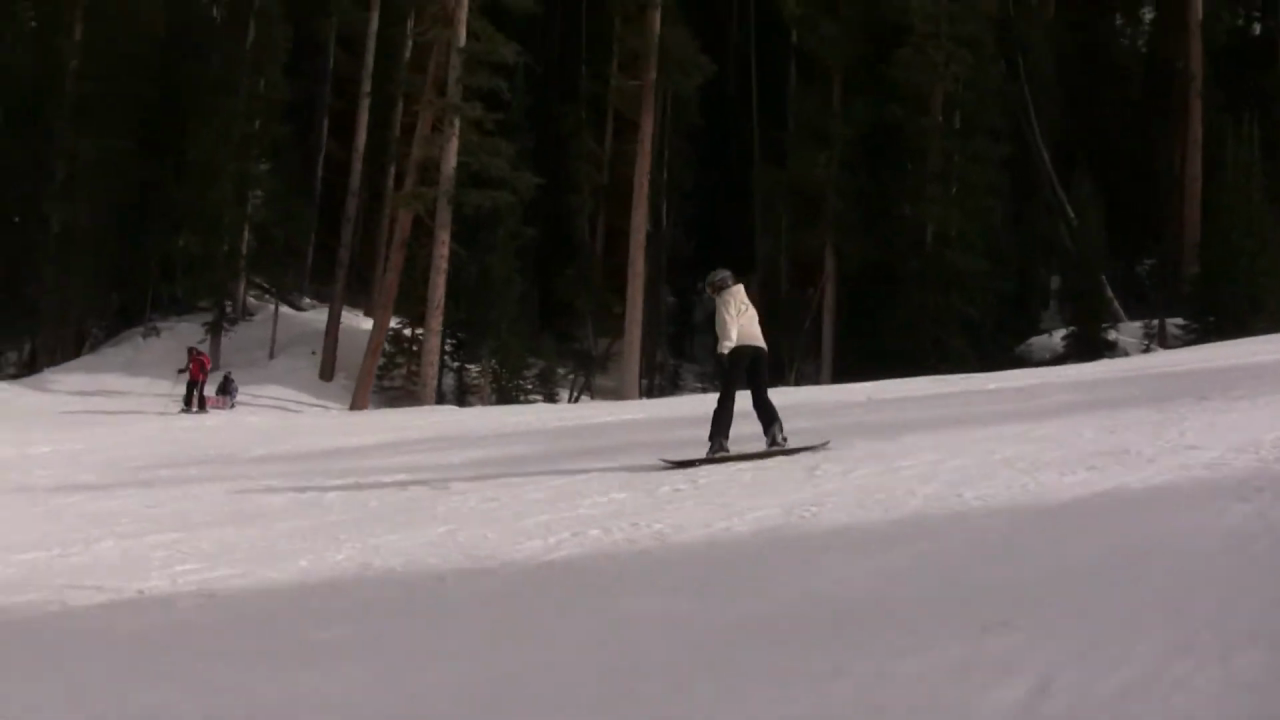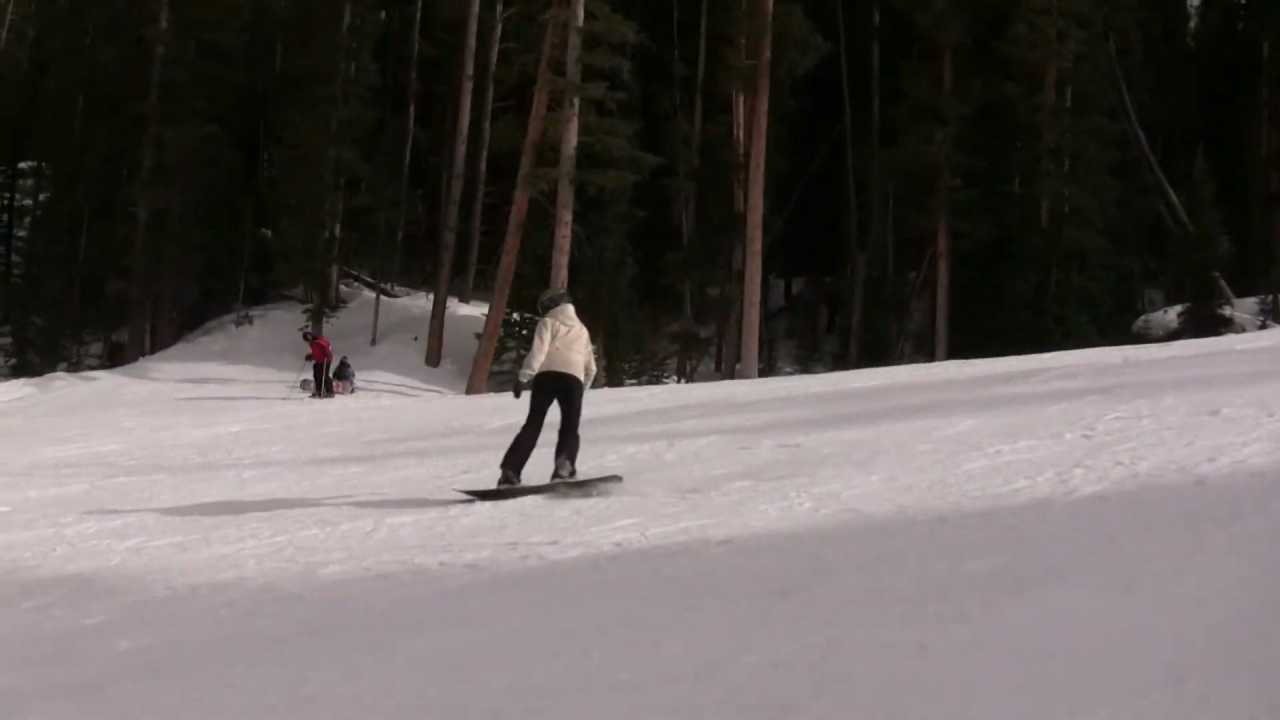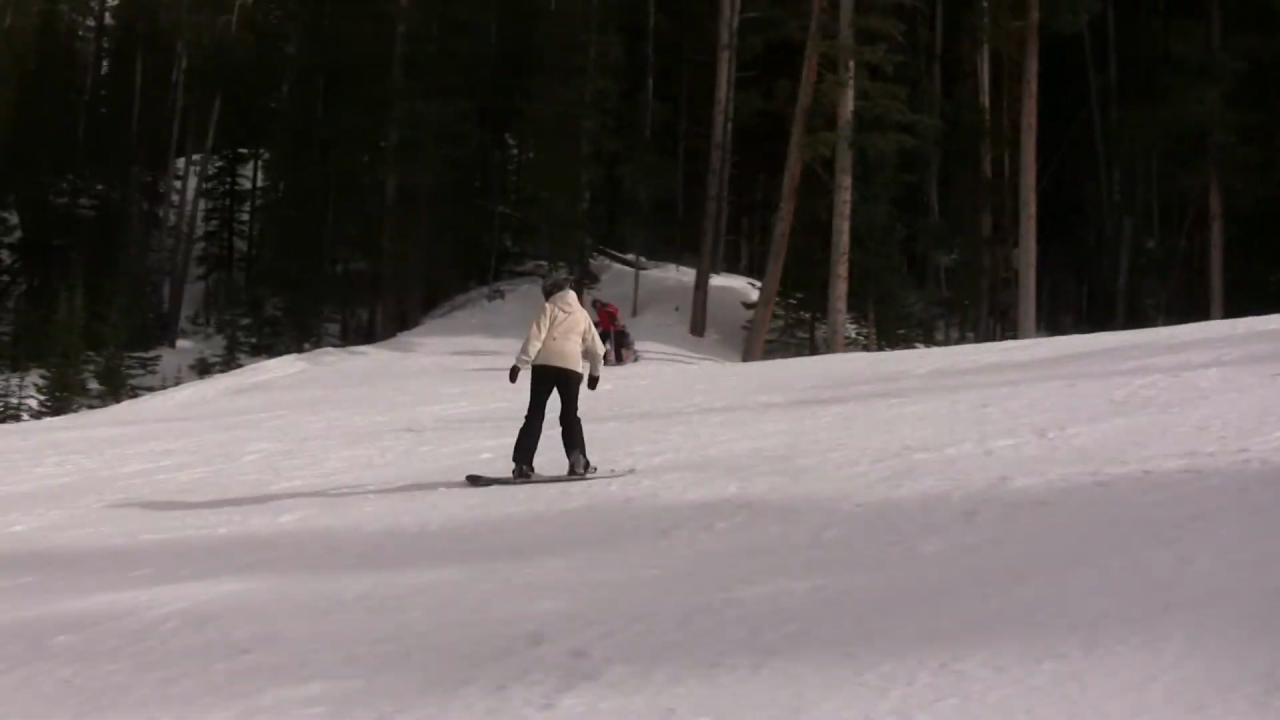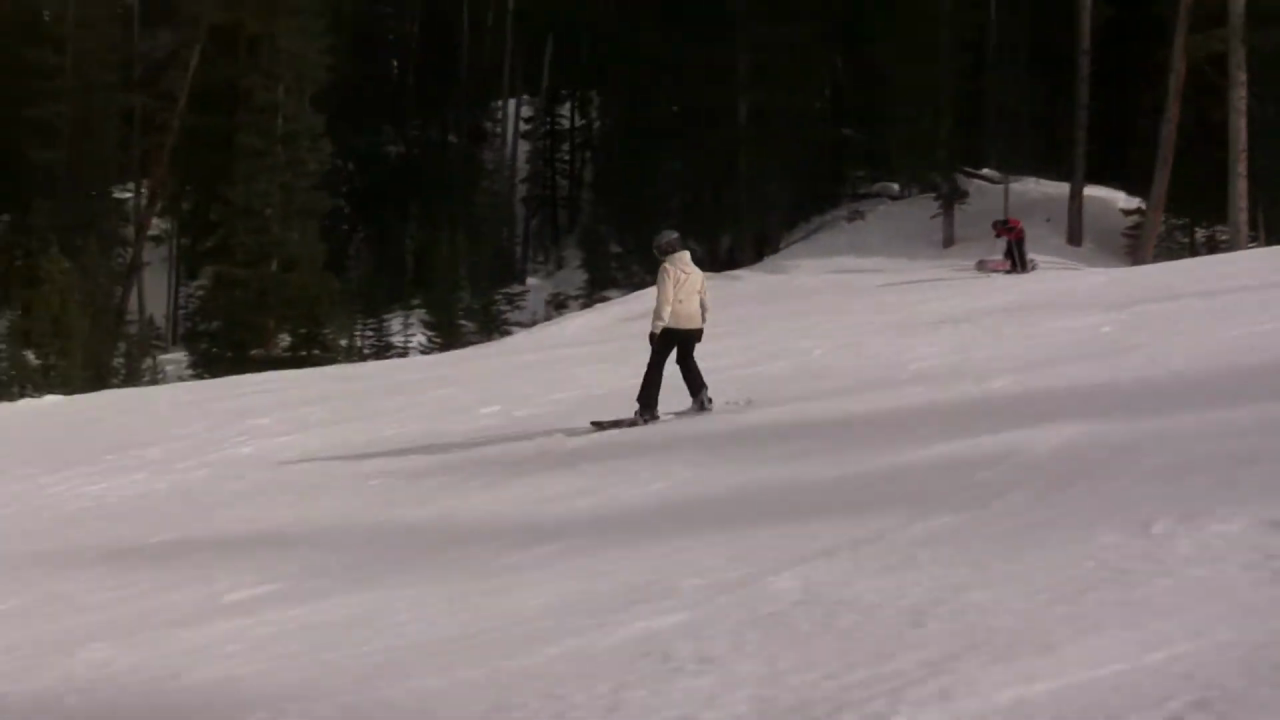
dt=0.7s
person 1, frame 1
left shoulder: (726, 300)
right shoulder: (746, 303)
left elbow: (729, 326)
left wrist: (723, 350)
right wrist: (726, 351)
left hip: (737, 350)
right hip: (759, 349)
left knee: (726, 398)
right knee: (760, 397)
left ankle: (719, 442)
right ankle: (775, 433)
person 1, frame 2
left shoulder: (549, 322)
right shoulder: (582, 328)
left elbow: (538, 351)
right elbow: (591, 367)
left wrist: (523, 377)
right wrist: (581, 389)
left hip: (547, 375)
right hip: (573, 379)
left knee: (532, 426)
right knee: (570, 429)
left ankle: (510, 472)
right ankle: (564, 466)
person 1, frame 3
left shoulder: (549, 308)
right shoulder: (582, 313)
left elbow: (535, 337)
right elbow: (597, 348)
left wrist: (520, 363)
right wrist: (595, 371)
left hip: (544, 366)
right hip: (571, 368)
left knee: (534, 416)
right knee: (570, 417)
left ankle: (523, 465)
right ankle: (578, 461)
person 1, frame 4
left shoulder: (667, 268)
right shoulder: (696, 270)
left elbow: (664, 301)
right elbow: (703, 302)
left wrist: (656, 327)
right wrist: (701, 324)
left hip: (671, 325)
right hip: (692, 324)
left knee: (655, 365)
right knee: (686, 360)
left ankle: (647, 410)
right ankle: (701, 397)
